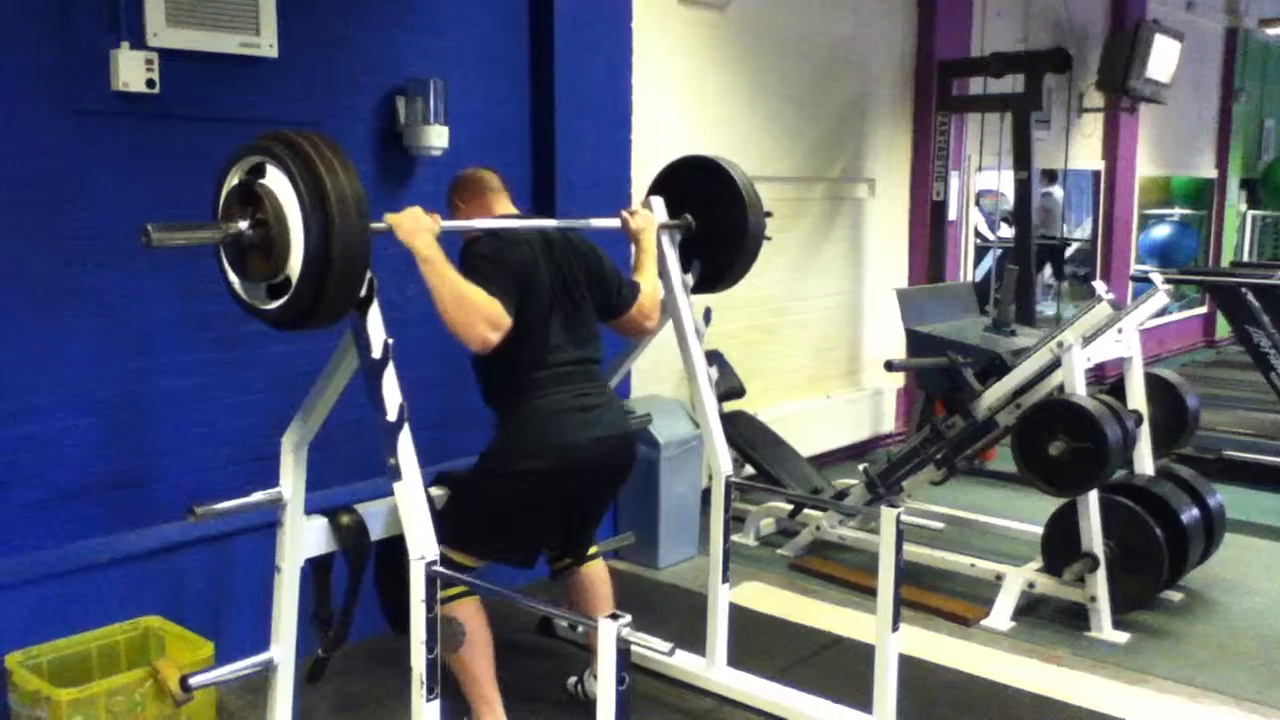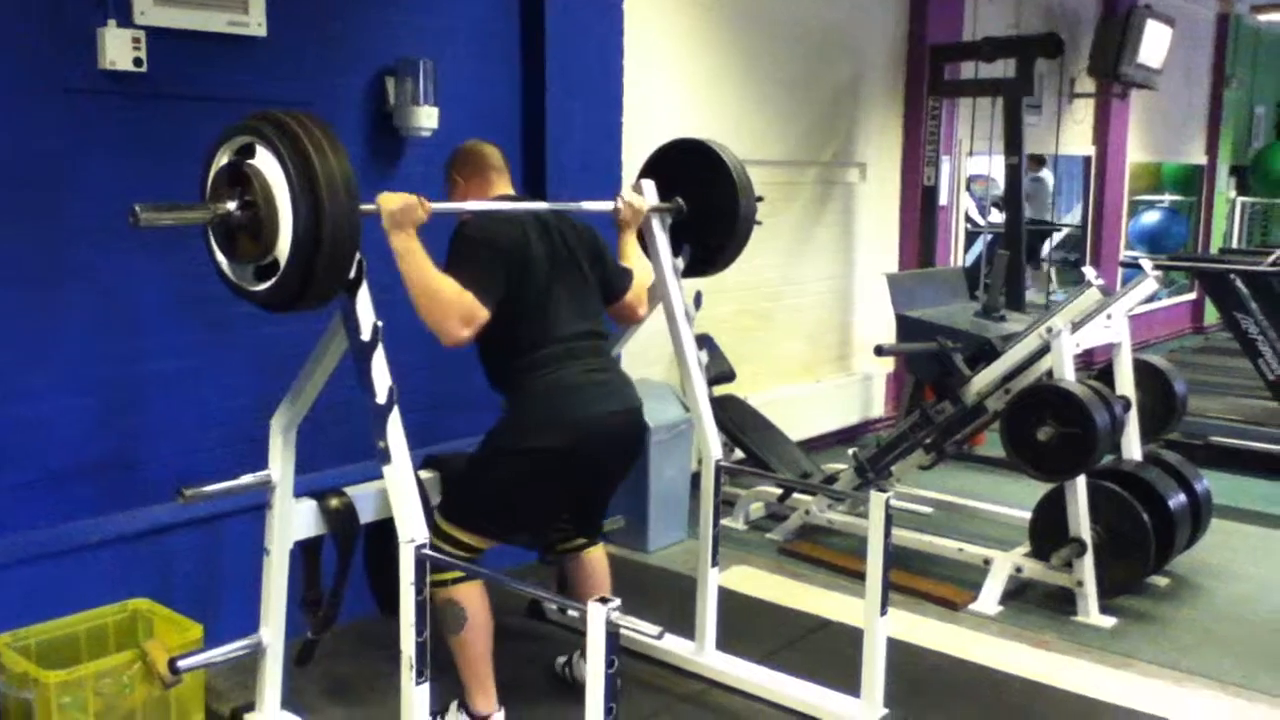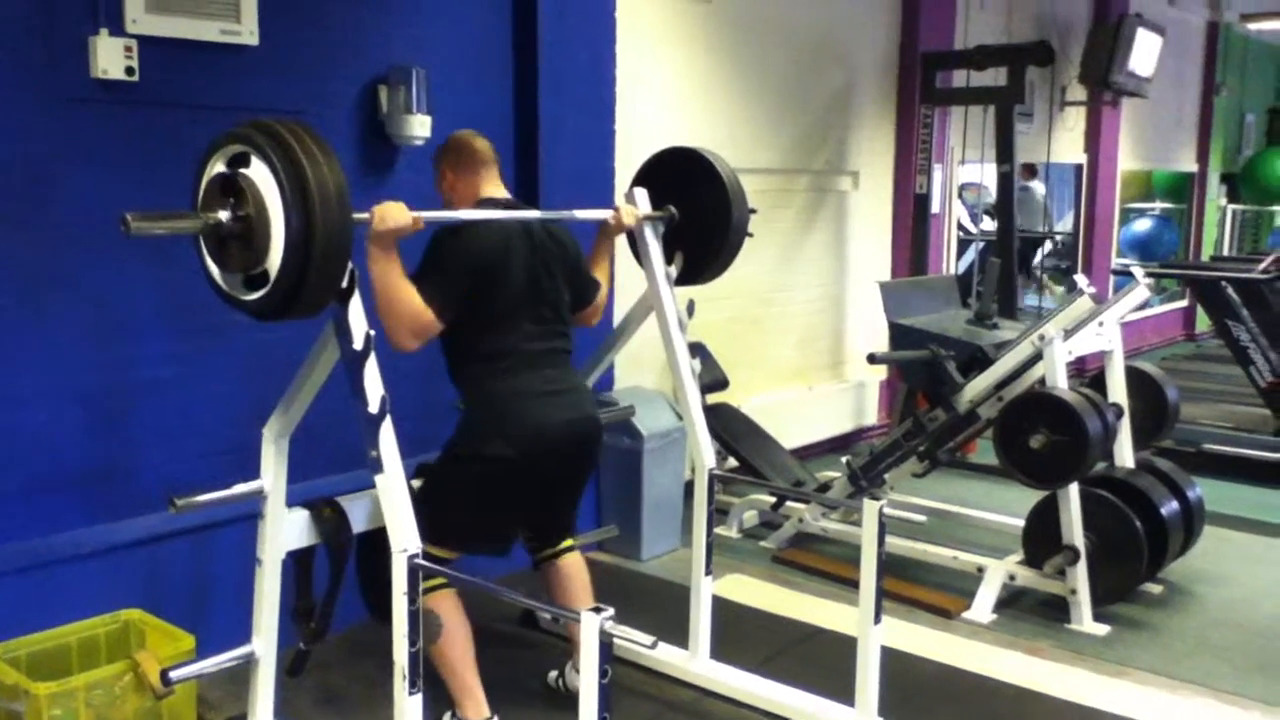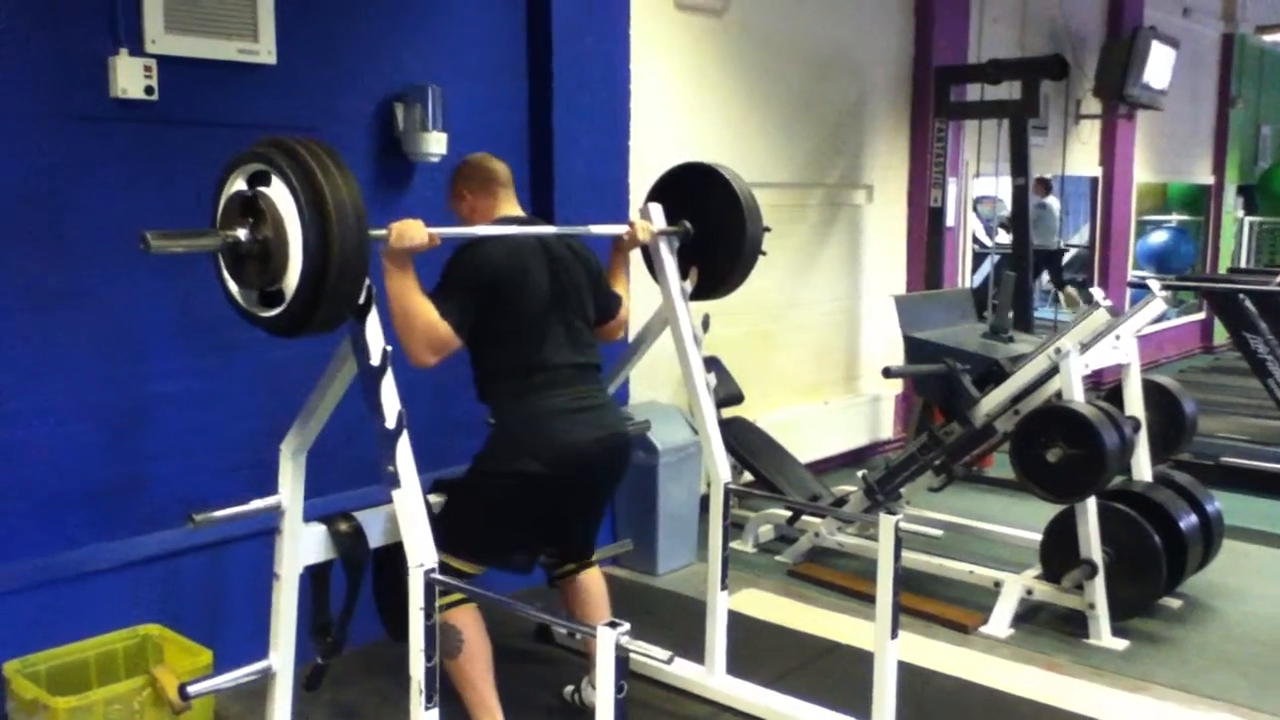
dt=0.4s
person 1, frame 1
left shoulder: (489, 248)
right shoulder: (575, 244)
left elbow: (484, 330)
right elbow: (645, 319)
left wrist: (423, 245)
right wrist: (646, 241)
left hip: (544, 442)
right hip: (613, 432)
left knee: (443, 571)
right knee: (572, 545)
person 1, frame 2
left shoulder: (482, 232)
right shoulder: (572, 227)
left elbow: (455, 324)
right elbow: (635, 306)
left wrist: (403, 235)
right wrist: (630, 233)
left hip: (551, 420)
right hip: (621, 412)
left knee: (444, 552)
right knee: (576, 529)
right ankle: (596, 661)
person 1, frame 3
left shoulder: (463, 236)
right shoulder: (554, 231)
left elbow: (409, 332)
right elbow: (590, 312)
left wrist: (381, 246)
right wrist: (608, 240)
left hip: (507, 427)
right hip: (577, 415)
left knee: (421, 562)
right knee: (552, 536)
right ankle: (587, 669)
person 1, frame 4
left shoulder: (480, 256)
right shoulder: (574, 248)
left elbow: (427, 348)
right elbow: (614, 325)
left wrist: (397, 264)
right wrist: (624, 253)
left hip: (535, 443)
right hip: (606, 432)
left knee: (441, 577)
right knee: (572, 554)
